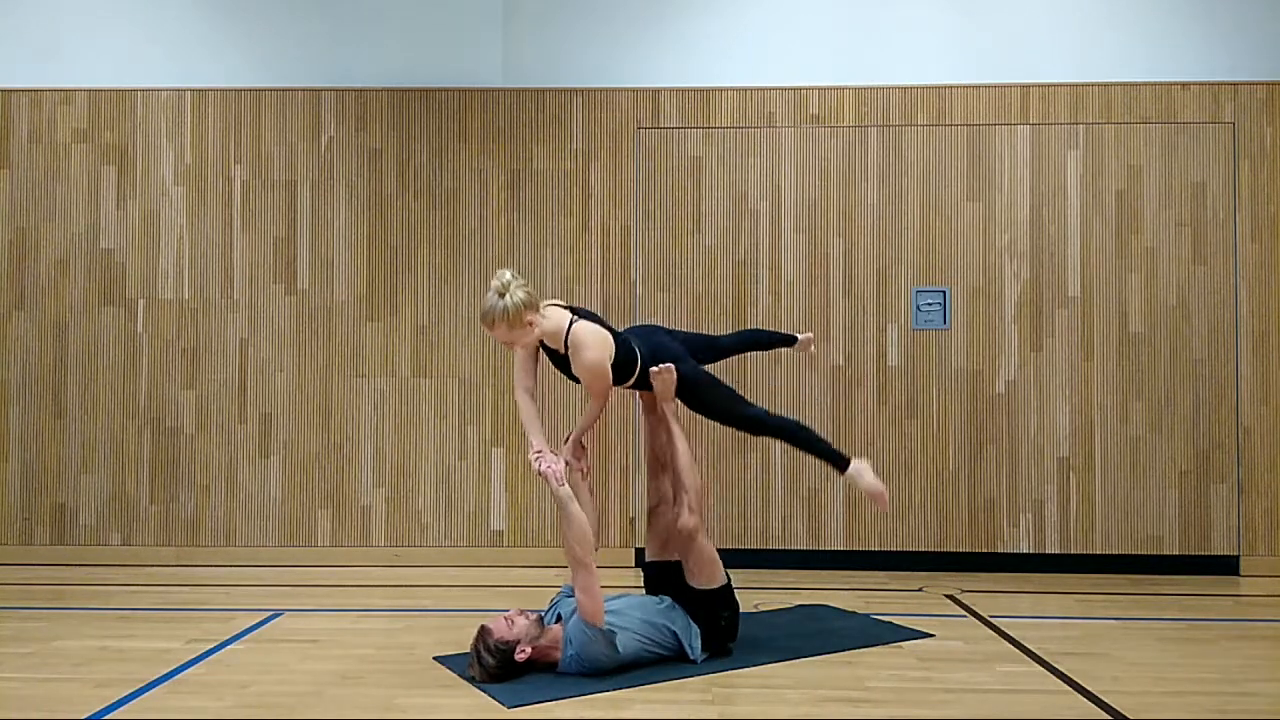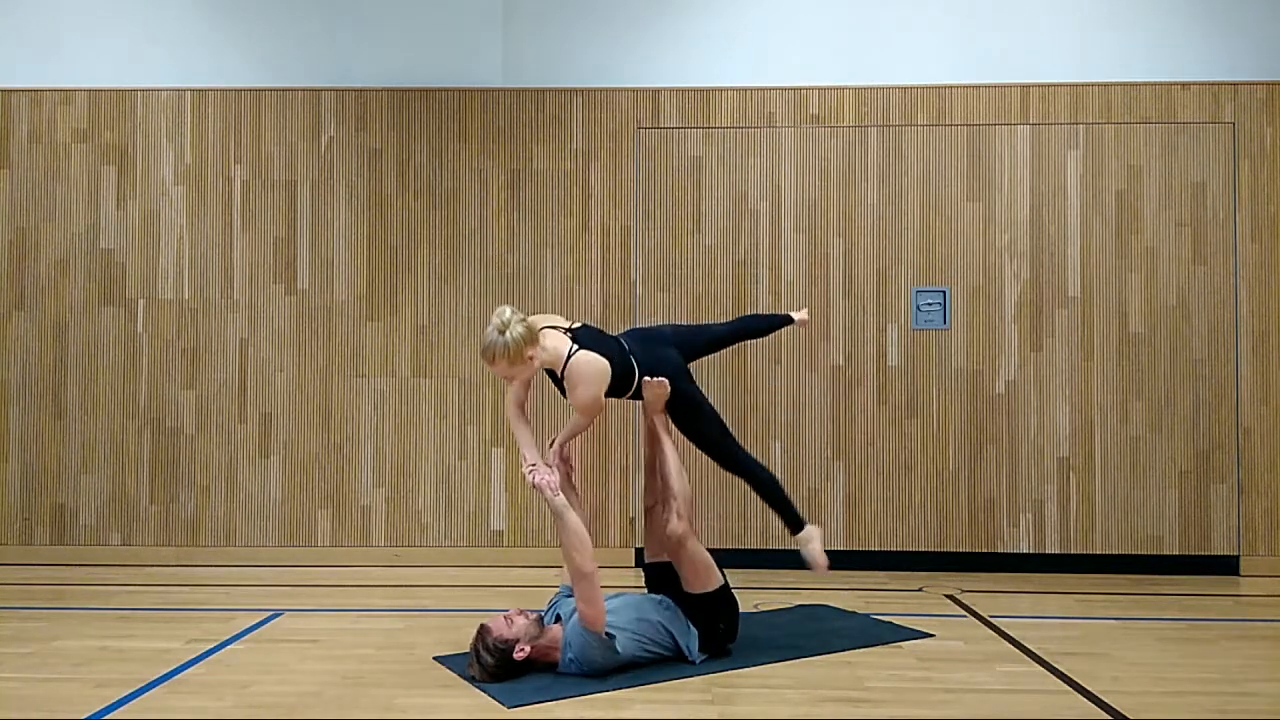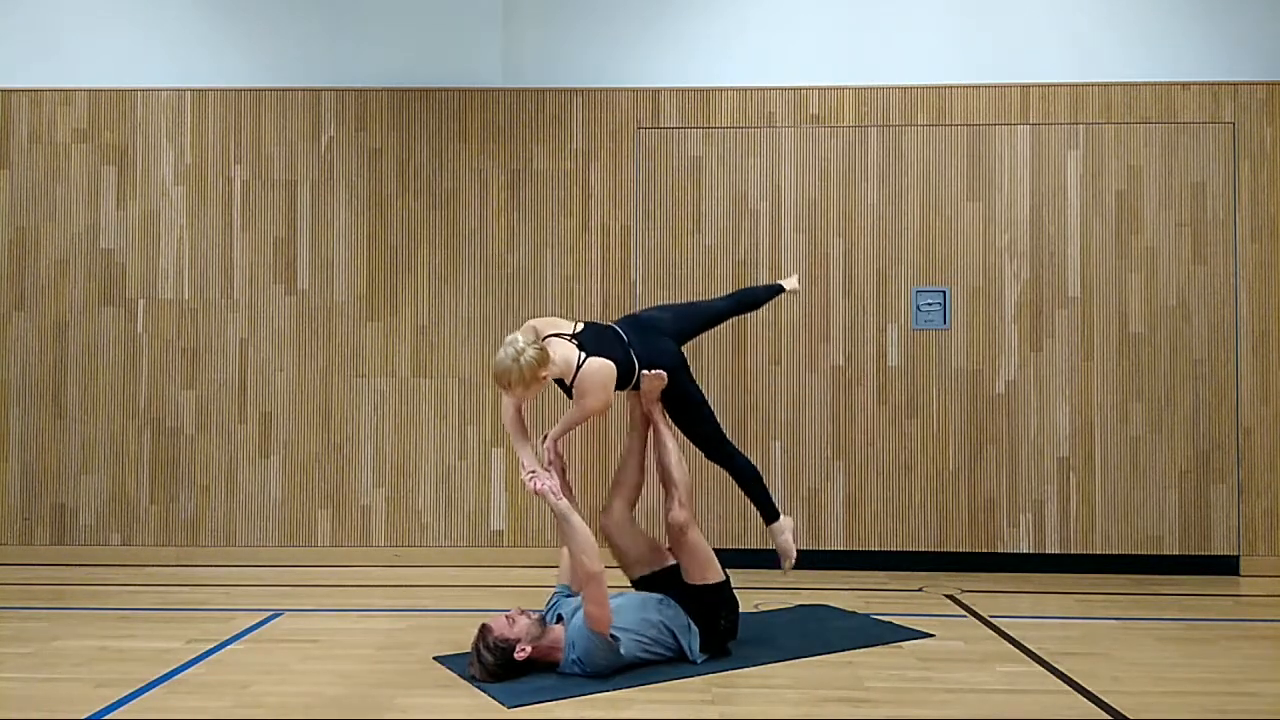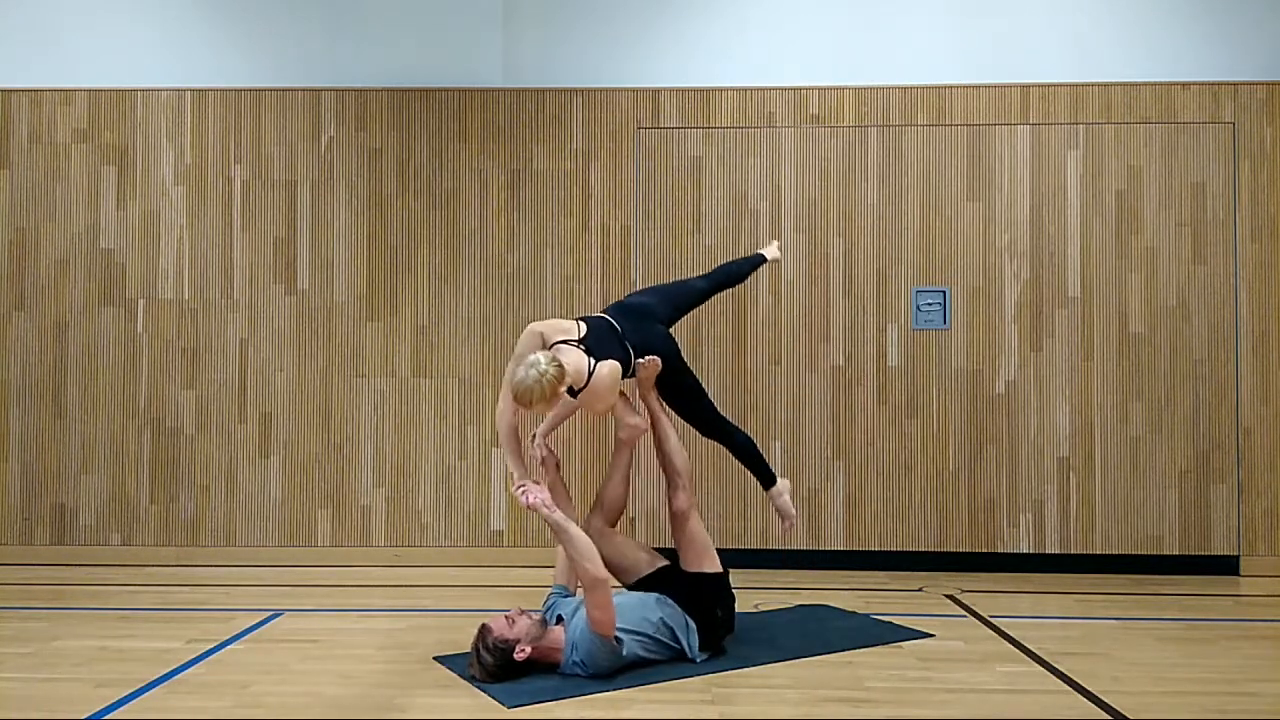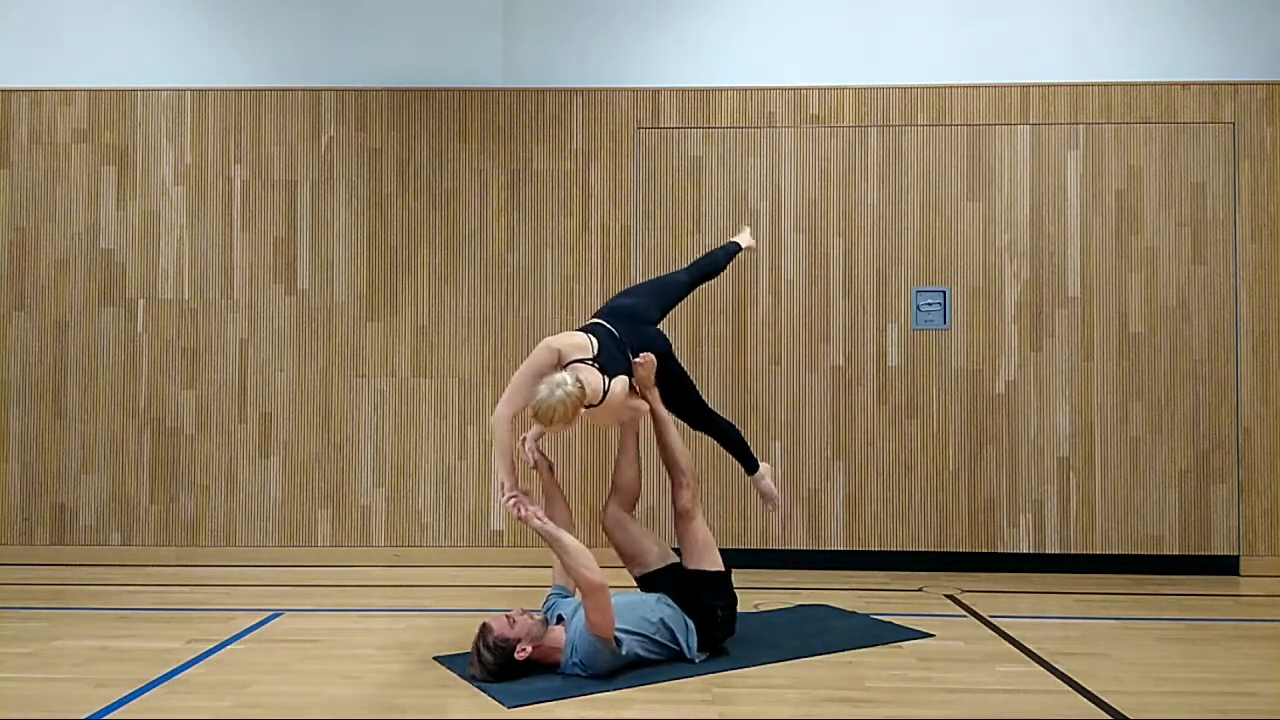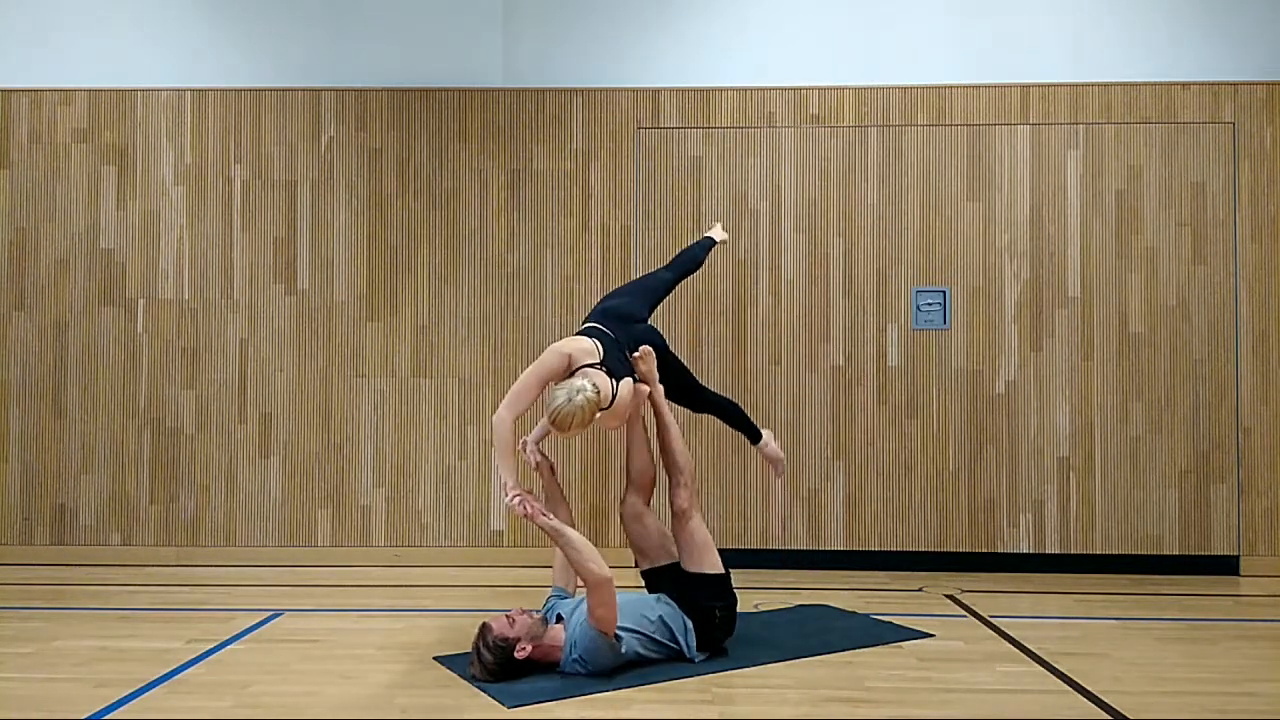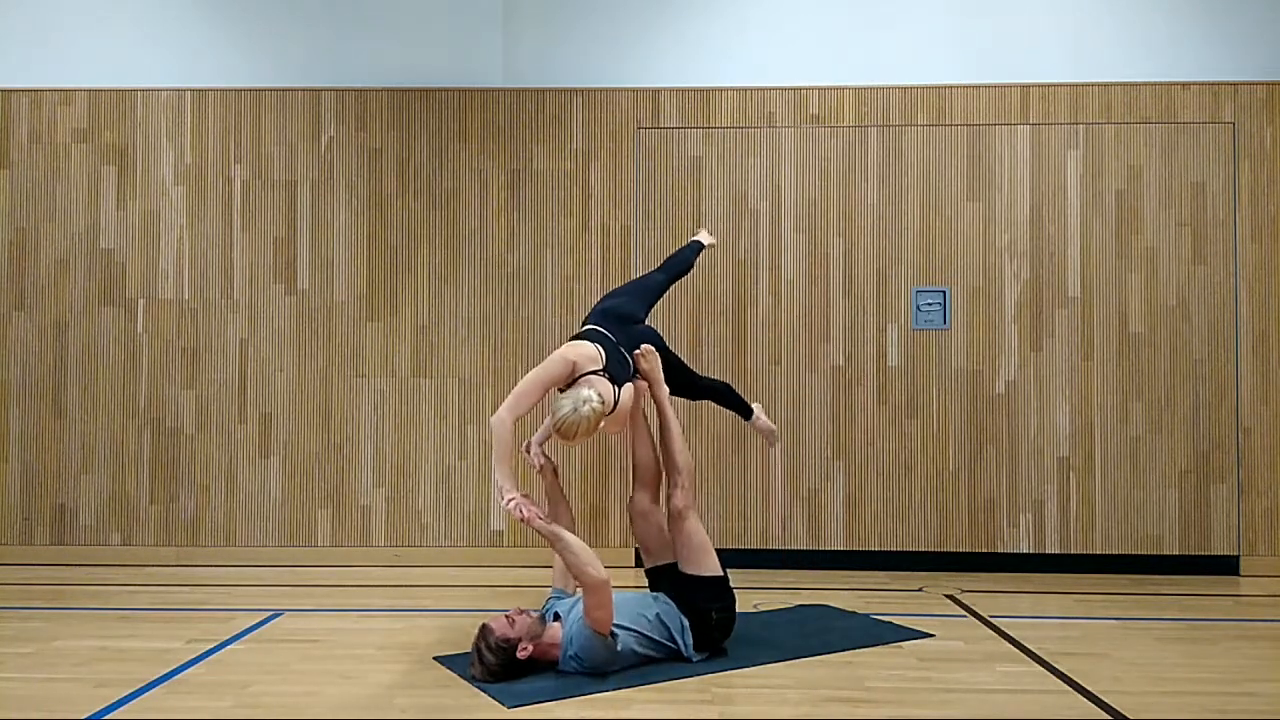
dt=0.3s
person 1, frame 1
left shoulder: (557, 615)
right shoulder: (582, 651)
left elbow: (585, 549)
right elbow: (582, 564)
left wrist: (576, 478)
right wrist: (562, 492)
left hip: (670, 607)
right hip: (706, 625)
right knee: (686, 522)
right ankle: (665, 408)
person 1, frame 2
left shoulder: (557, 614)
right shoulder: (582, 653)
left elbow: (577, 567)
right elbow: (584, 572)
left wrist: (565, 484)
right wrist: (557, 502)
left hip: (672, 607)
right hip: (704, 626)
right knee: (676, 528)
right ankle: (656, 416)
person 1, frame 3
left shoulder: (556, 616)
right shoulder: (585, 653)
left elbow: (573, 547)
right elbow: (592, 572)
left wrist: (560, 481)
right wrist: (559, 505)
left hip: (672, 606)
right hip: (705, 624)
left knee: (615, 516)
right knee: (679, 518)
left ankle: (642, 418)
right ankle: (652, 410)
person 1, frame 4
left shoulder: (555, 616)
right shoulder: (586, 654)
left elbow: (569, 545)
right elbow: (596, 579)
left wrist: (553, 473)
right wrist: (551, 513)
left hip: (670, 603)
right hip: (702, 619)
left knee: (595, 528)
right knee: (681, 504)
left ankle: (626, 440)
right ankle: (649, 398)
person 1, frame 5
left shoulder: (555, 616)
right shoulder: (585, 655)
left elbow: (565, 539)
right elbow: (593, 582)
left wrist: (546, 476)
right wrist: (540, 525)
left hip: (671, 604)
right hip: (704, 618)
left knee: (615, 513)
right knee: (685, 502)
right ankle: (650, 397)
person 1, frame 6
left shoulder: (555, 616)
right shoulder: (585, 653)
left elbow: (566, 545)
right elbow: (600, 578)
left wrist: (548, 479)
right wrist: (545, 522)
left hip: (671, 603)
right hip: (703, 619)
right knee: (683, 503)
right ankle: (654, 394)
person 1, frame 7
left shoulder: (553, 615)
right shoulder: (582, 651)
left elbow: (565, 544)
right elbow: (596, 579)
left wrist: (550, 480)
right wrist: (540, 525)
left hip: (671, 605)
right hip: (702, 619)
right knee: (679, 504)
right ankle: (658, 392)
person 2, frame 1
left shoulder: (587, 351)
right shoulder: (534, 317)
left elbow: (598, 405)
right elbow: (524, 392)
left wrist: (574, 442)
right wrist: (540, 446)
left hip: (666, 368)
right hip: (643, 341)
left knee: (754, 419)
right knee: (725, 344)
left ankle: (850, 468)
right ankle: (796, 340)
person 2, frame 2
left shoulder: (583, 382)
right shoulder: (531, 329)
left elbow: (586, 418)
right elbow: (514, 407)
left wrist: (558, 444)
right wrist: (533, 458)
left hip: (662, 376)
right hip: (634, 347)
left knee: (731, 456)
right knee: (724, 332)
left ankle: (801, 531)
right ankle: (790, 318)
person 2, frame 3
left shoulder: (592, 386)
right shoulder: (532, 333)
left elbow: (583, 408)
right elbow: (510, 406)
left wrist: (554, 436)
right wrist: (528, 459)
left hip: (661, 366)
right hip: (638, 327)
left knee: (718, 449)
right knee: (720, 307)
left ankle: (776, 521)
right ankle: (782, 286)
person 2, frame 4
left shoulder: (599, 388)
right shoulder: (537, 335)
right elbow: (505, 408)
left wrist: (545, 430)
right wrist: (520, 474)
left hip: (654, 353)
right hip: (631, 313)
left knee: (712, 425)
right knee: (708, 284)
left ankle: (773, 485)
right ankle: (764, 256)
person 2, frame 5
left shoulder: (610, 403)
right shoulder: (553, 349)
right elbow: (502, 415)
left wrist: (537, 433)
right wrist: (508, 488)
left hip: (649, 352)
right hip: (622, 315)
left knee: (700, 416)
right knee: (686, 278)
left ankle: (756, 470)
right ankle: (737, 243)
person 2, frame 6
left shoulder: (617, 407)
right shoulder: (563, 354)
right elbow: (503, 416)
right wrist: (510, 486)
left hip: (643, 346)
right hip: (613, 315)
left knee: (701, 400)
right knee: (668, 274)
left ankle: (760, 439)
right ankle: (713, 238)
person 2, frame 7
left shoulder: (620, 408)
right shoulder: (571, 359)
right elbow: (501, 419)
right wrist: (508, 489)
left hip: (643, 347)
right hip: (612, 315)
left knee: (696, 386)
right knee: (663, 275)
left ankle: (751, 413)
right ankle: (700, 242)
